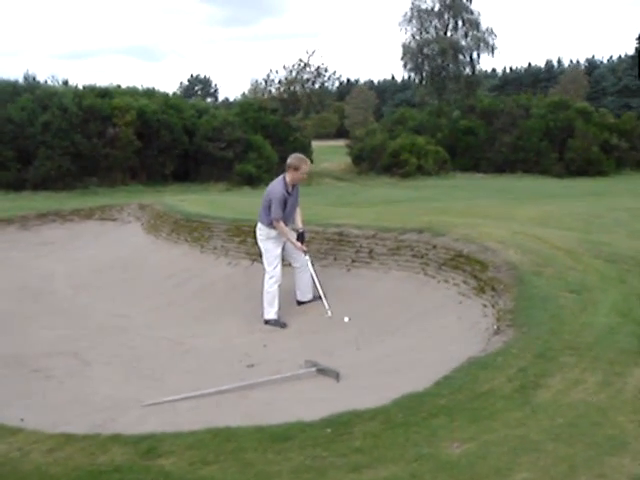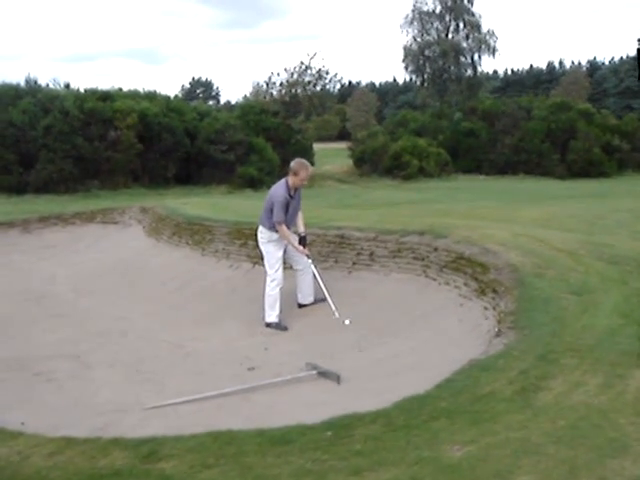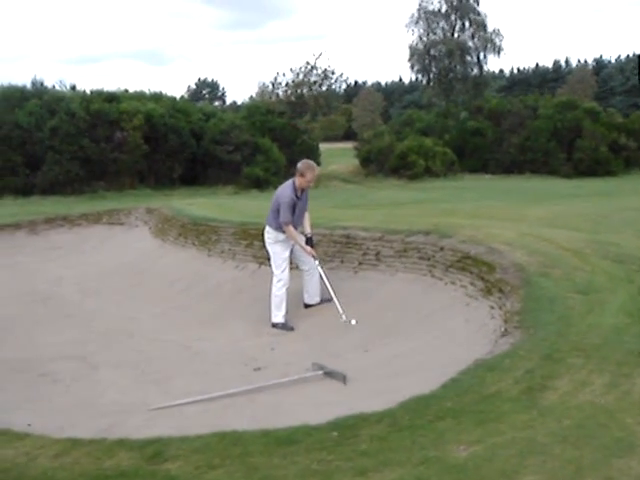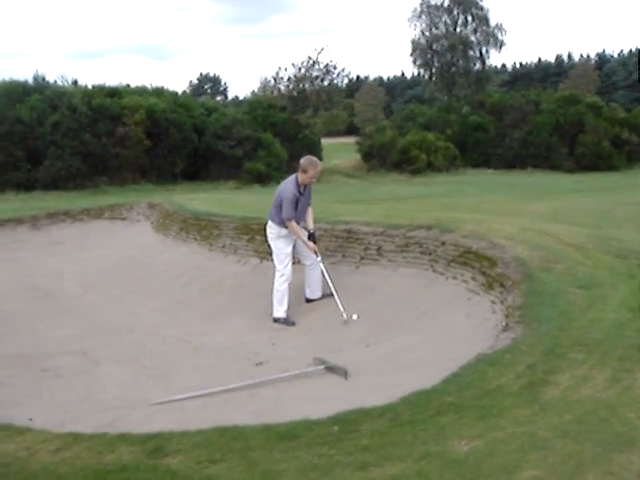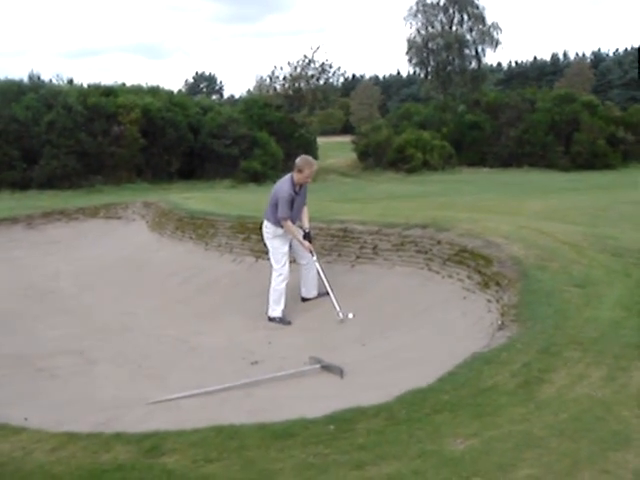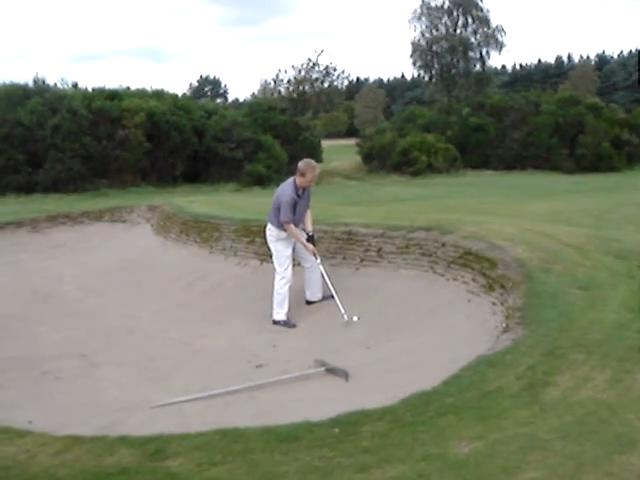
dt=0.2s
person 1, frame 1
left shoulder: (294, 184)
right shoulder: (277, 191)
left elbow: (296, 207)
right elbow: (276, 222)
left wrist: (300, 230)
right wrist: (293, 242)
left hip: (284, 229)
right hip: (269, 233)
left knee: (302, 262)
right knee: (274, 273)
left ankle: (304, 296)
right ankle: (270, 315)
person 1, frame 2
left shoulder: (296, 188)
right shoulder: (279, 194)
left elbow: (297, 211)
right elbow: (279, 226)
left wrist: (302, 234)
right wrist: (295, 246)
left hip: (286, 232)
right hip: (270, 236)
left knee: (304, 264)
right knee: (275, 277)
left ankle: (305, 299)
right ankle: (271, 318)
person 1, frame 3
left shoulder: (304, 189)
right shoulder: (286, 195)
left elbow: (304, 212)
right elbow: (286, 226)
left wrist: (308, 235)
right wrist: (303, 246)
left hip: (293, 232)
right hip: (277, 236)
left knee: (310, 264)
right knee: (282, 277)
left ankle: (311, 299)
right ankle: (278, 319)
person 1, frame 4
left shoulder: (307, 184)
right shoulder: (289, 191)
left elbow: (308, 207)
right elbow: (289, 222)
left wrist: (311, 231)
right wrist: (306, 242)
left hip: (296, 227)
right hip: (279, 231)
left knee: (312, 260)
right knee: (284, 272)
left ankle: (313, 294)
right ankle: (279, 313)
person 1, frame 5
left shoulder: (302, 184)
right shoulder: (284, 191)
left elbow: (303, 206)
right elbow: (284, 221)
left wrist: (307, 230)
right wrist: (301, 241)
left hip: (291, 226)
right hip: (275, 231)
left knee: (308, 259)
right knee: (281, 271)
left ankle: (309, 293)
right ankle: (275, 313)
person 1, frame 6
left shoulder: (305, 187)
right shoulder: (287, 195)
left elbow: (306, 209)
right elbow: (287, 225)
left wrist: (310, 233)
right wrist: (305, 244)
left hip: (295, 229)
right hip: (279, 234)
left knee: (312, 262)
right knee: (284, 275)
left ankle: (313, 296)
right ankle: (279, 316)
